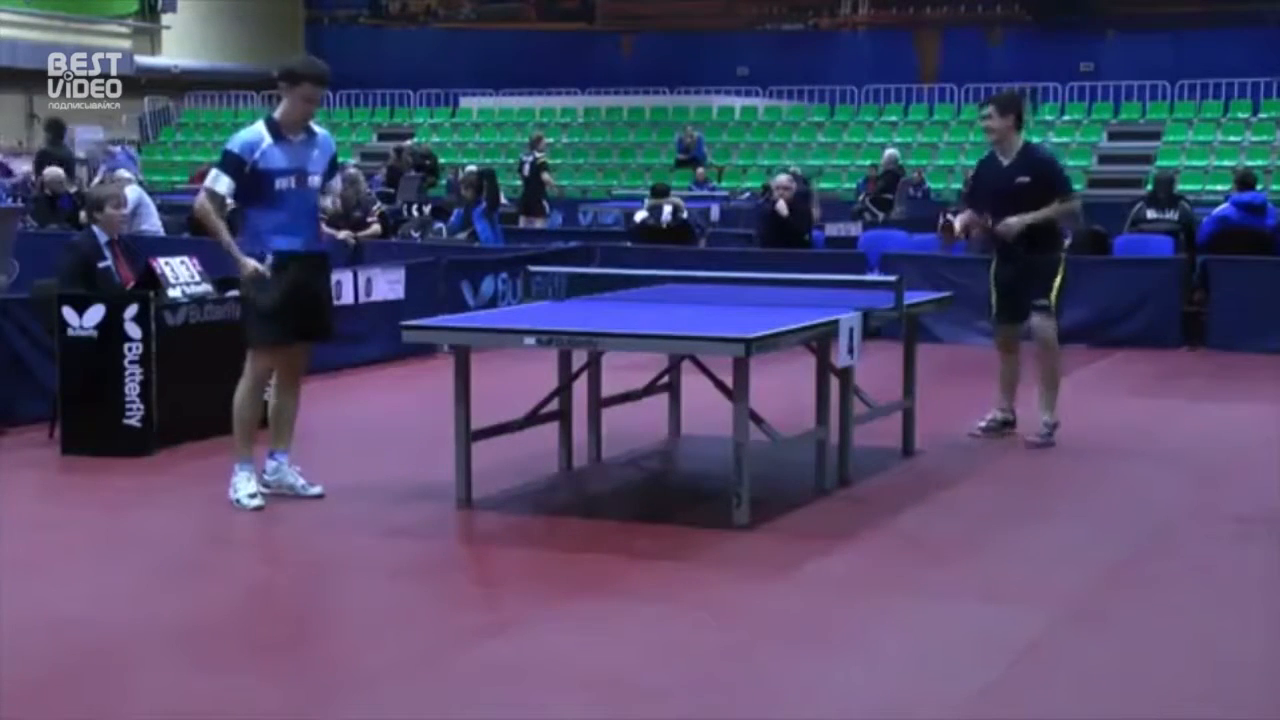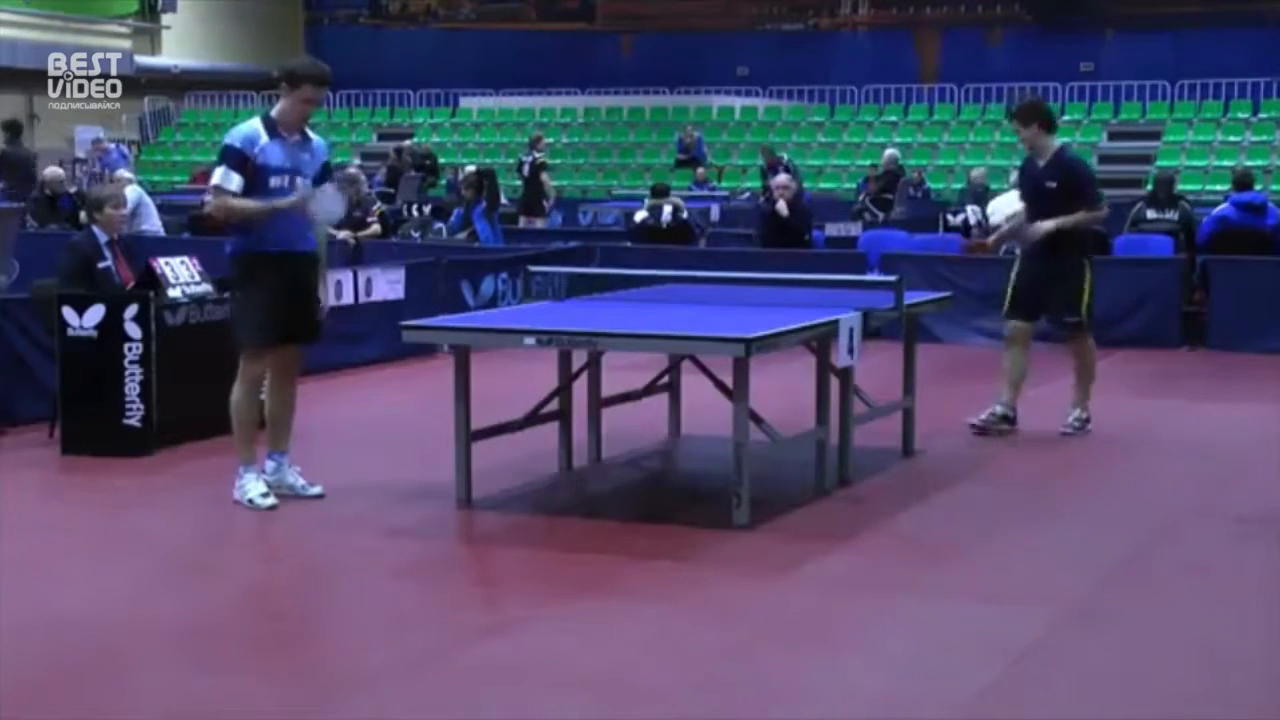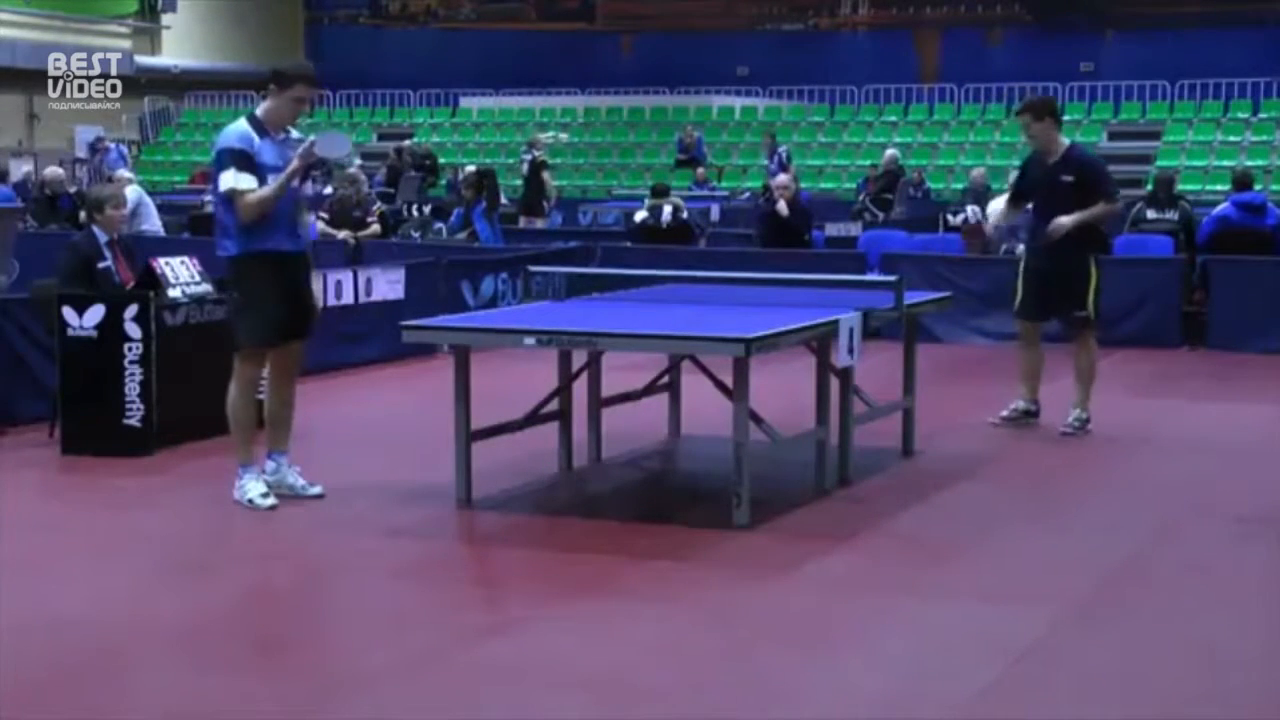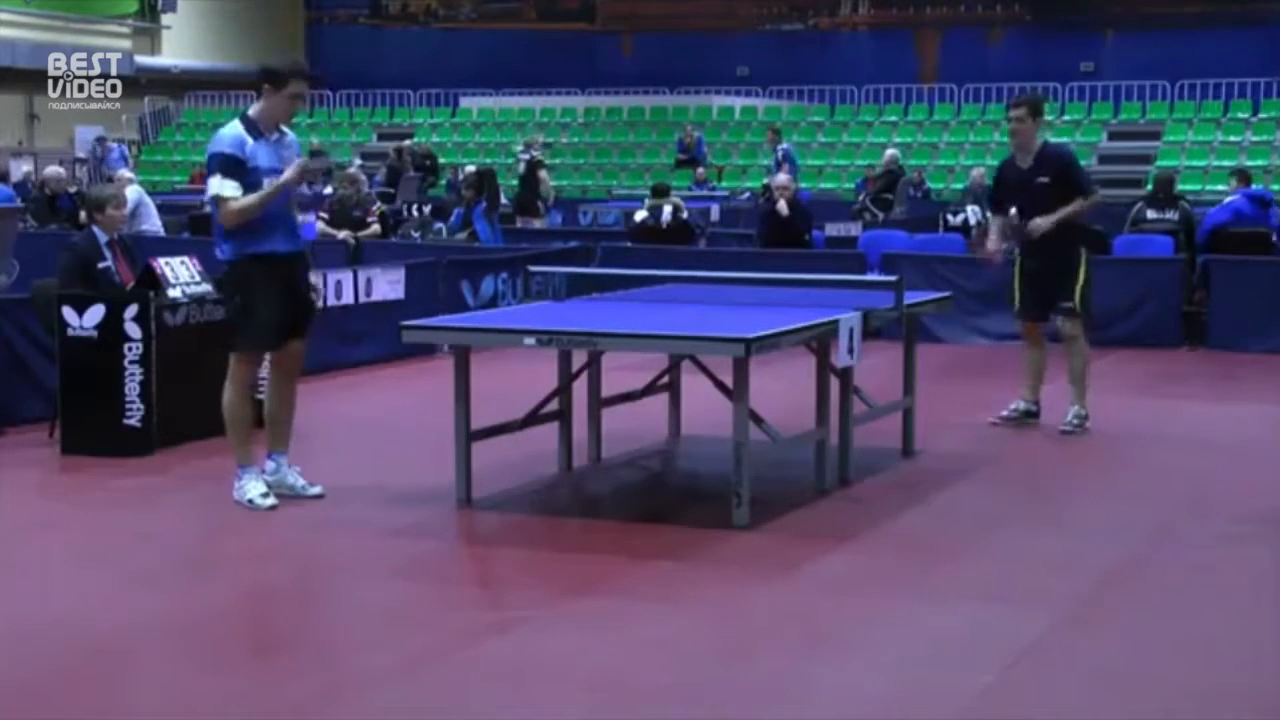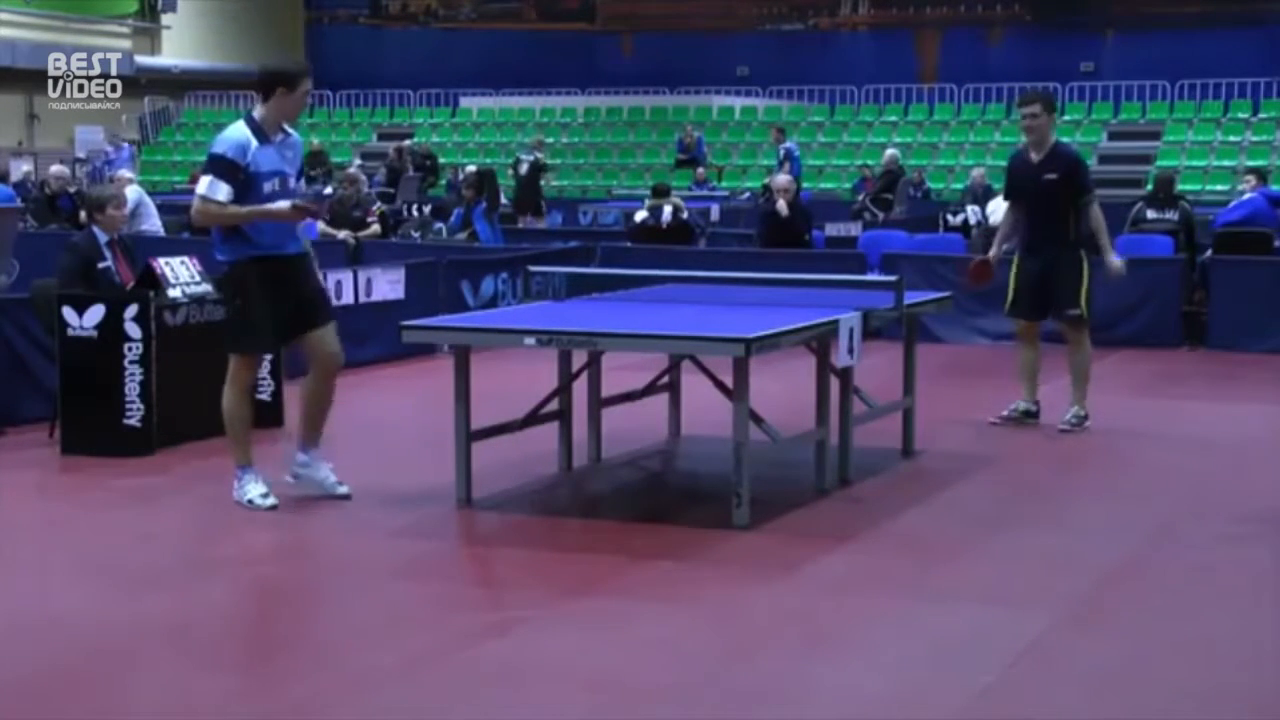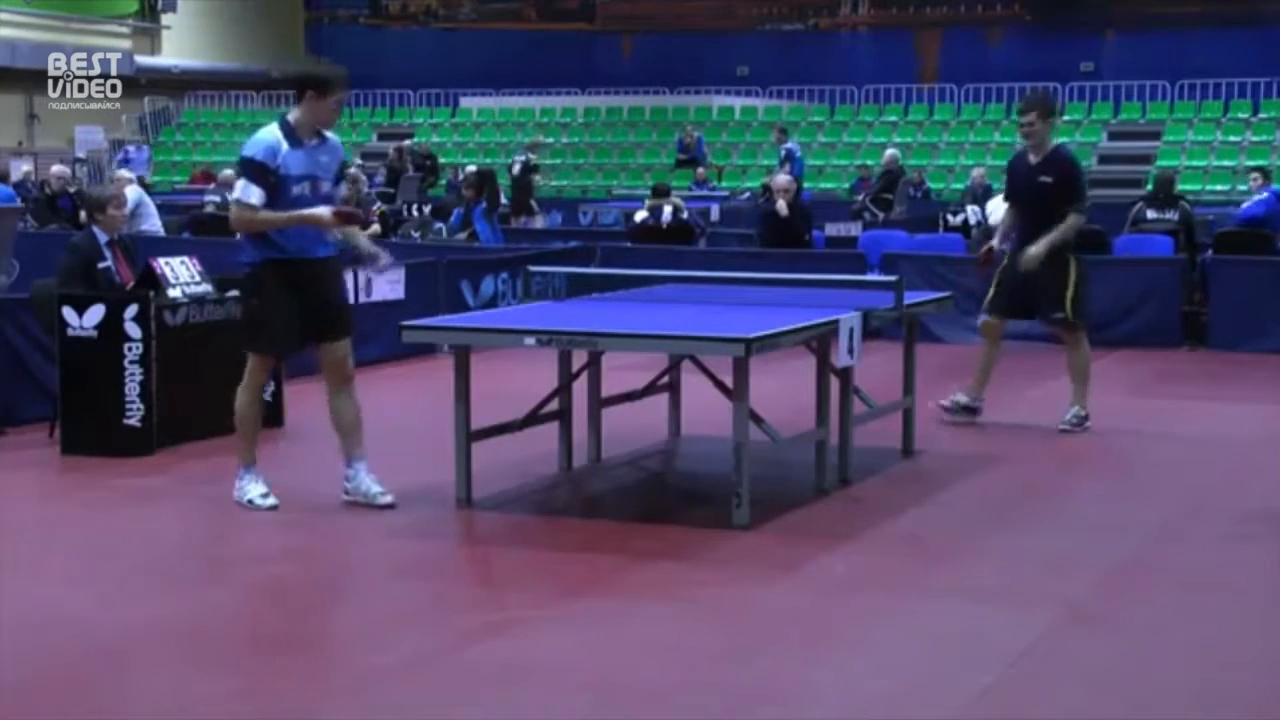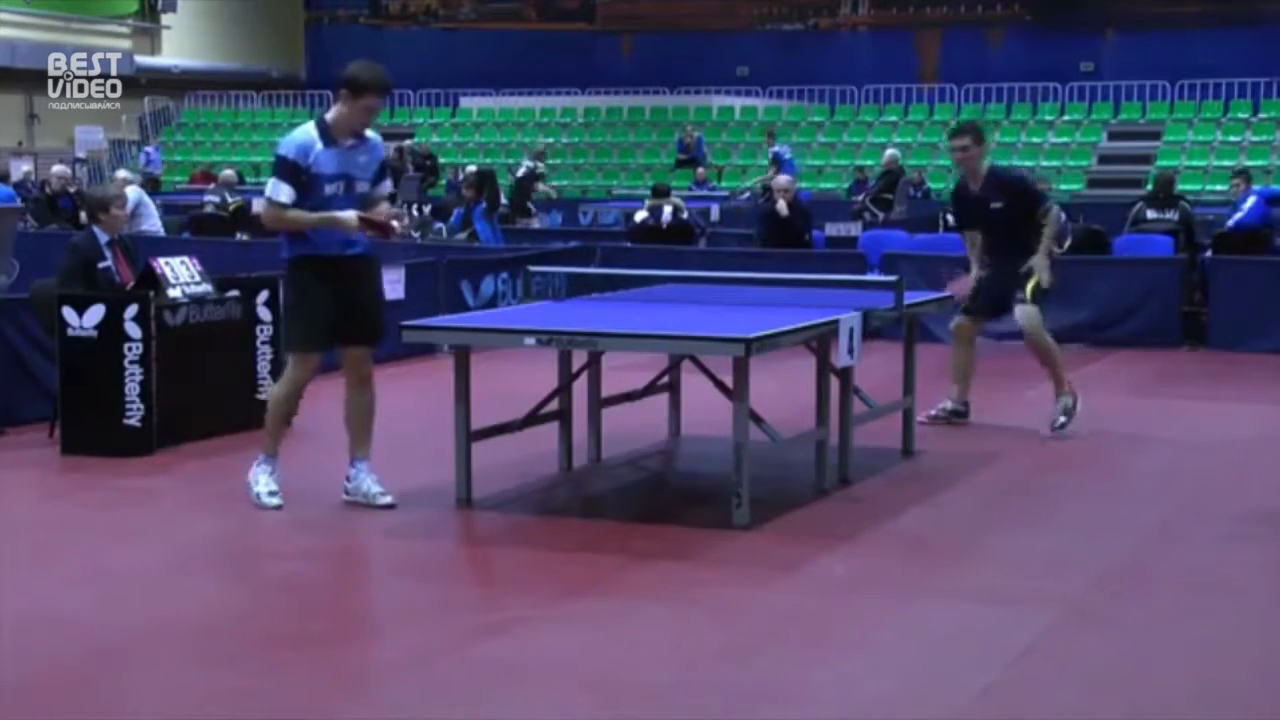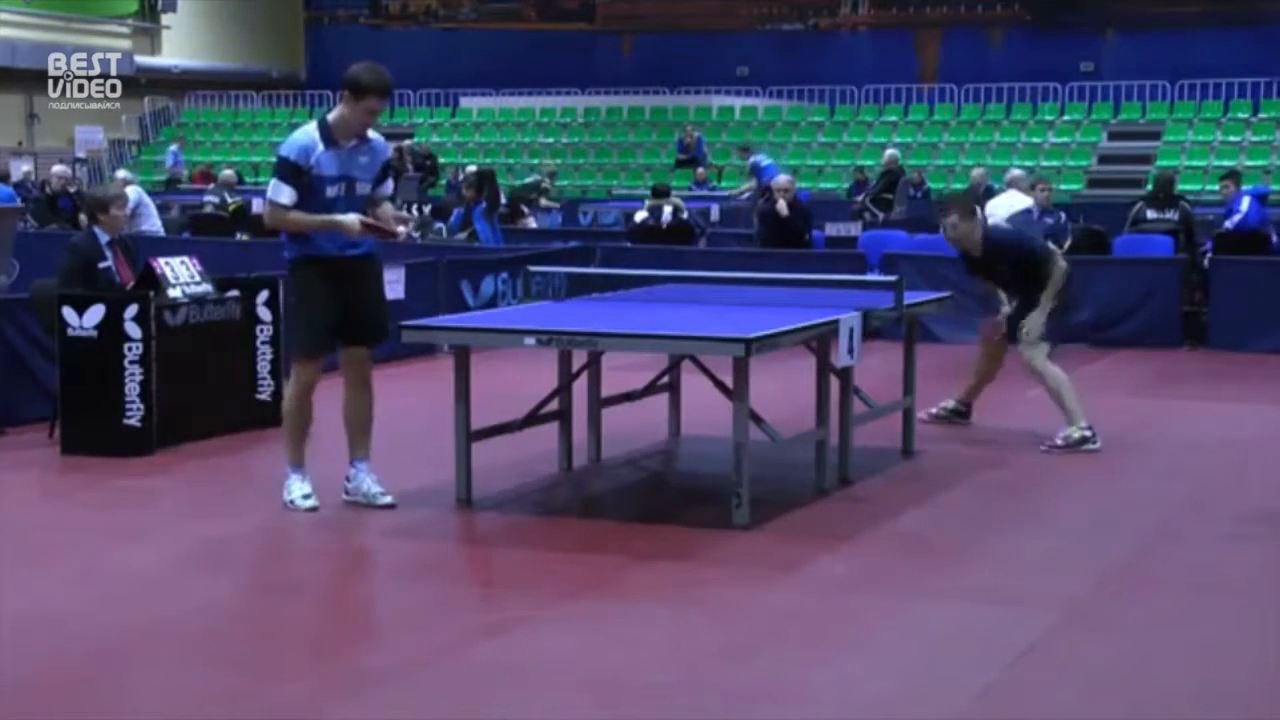
dt=0.4s
person 1, frame 1
left shoulder: (324, 142)
right shoulder: (249, 143)
right elbow: (204, 204)
left wrist: (329, 204)
right wrist: (240, 256)
left hip: (311, 266)
right hip: (267, 268)
left knee: (293, 369)
right knee: (260, 368)
left ankle: (278, 465)
right ankle: (242, 471)
person 1, frame 2
left shoulder: (316, 147)
right shoulder: (244, 139)
right elbow: (219, 206)
left wrist: (321, 275)
right wrist: (283, 204)
left hip: (300, 265)
right hip: (257, 266)
left knee: (288, 369)
right knee: (254, 369)
left ankle: (278, 466)
right ankle: (246, 473)
person 1, frame 3
left shoulder: (294, 141)
right shoulder: (237, 139)
right elbow: (248, 209)
left wrist: (308, 270)
right wrist: (291, 172)
left hip: (291, 263)
right hip: (252, 265)
left knee: (287, 367)
right knee: (250, 368)
left ankle: (278, 465)
right ankle: (246, 473)
person 1, frame 4
left shoulder: (289, 141)
right shoulder: (231, 142)
right elbow: (226, 215)
right wrist: (282, 185)
left hip: (290, 263)
right hip: (250, 267)
left knee: (288, 368)
right knee: (244, 370)
left ankle: (278, 465)
right ankle: (245, 474)
person 1, frame 5
left shoulder: (293, 142)
right shoulder: (232, 144)
right elbow: (202, 212)
right wrist: (267, 210)
left hip: (292, 262)
right hip: (248, 269)
left knee: (328, 359)
right knee: (244, 373)
left ankle: (307, 458)
right ankle: (245, 474)
person 1, frame 6
left shoulder: (332, 147)
right shoulder: (264, 147)
right elbow: (241, 218)
left wrist: (364, 245)
right wrist: (304, 217)
left hip: (321, 267)
right hip: (274, 271)
left knee: (341, 370)
right knee: (258, 373)
left ankle: (356, 473)
right ankle: (247, 474)
person 1, frame 7
left shoulder: (375, 147)
right shoulder: (299, 145)
right elbow: (271, 215)
left wrist: (387, 219)
right wrist: (332, 219)
left hip: (358, 265)
right hip: (310, 266)
left knee: (361, 371)
right knee: (301, 371)
left ankle: (358, 472)
right ankle: (264, 464)
person 1, frame 8
left shoulder: (377, 148)
right shoulder: (301, 146)
right elbow: (273, 216)
left wrist: (390, 219)
right wrist: (335, 222)
left hip: (360, 266)
right hip: (312, 269)
left knee: (360, 372)
right knee: (305, 375)
left ankle: (358, 473)
right ankle: (296, 475)
person 2, frame 1
left shoulder: (1041, 160)
right shoulder: (985, 167)
left elbow: (1071, 204)
right elbow: (976, 213)
left wrist: (1028, 219)
right wrist: (963, 222)
left hip: (1043, 257)
right hip: (1006, 260)
left knee: (1042, 329)
right knee: (1006, 336)
left ankle: (1049, 415)
right ankle: (1005, 413)
person 2, frame 2
left shoulder: (1073, 166)
right shoulder: (1029, 166)
left elbow: (1097, 212)
left wrist: (1054, 225)
right wrist: (999, 235)
left hip: (1069, 263)
right hip: (1033, 260)
left knee: (1078, 336)
right knee: (1015, 332)
left ankle: (1081, 410)
right ankle: (1005, 410)
person 2, frame 3
left shoulder: (1084, 161)
right shoulder: (1030, 165)
left elbow: (1112, 204)
right elbow: (1015, 206)
left wrist: (1075, 219)
right wrist: (992, 225)
left hip: (1076, 259)
right hip: (1037, 258)
left knee: (1082, 333)
right knee: (1027, 330)
left ankle: (1081, 411)
right ankle: (1028, 403)
person 2, frame 4
left shoulder: (1060, 158)
right shoulder: (1005, 169)
left elbow: (1089, 199)
right elbow: (999, 214)
left wrist: (1052, 219)
right wrist: (994, 240)
left hip: (1066, 257)
right hip: (1029, 257)
left knee: (1070, 329)
right knee: (1031, 329)
left ankle: (1079, 408)
right ankle: (1029, 403)
person 2, frame 5
left shoulder: (1069, 159)
right shoulder: (1016, 162)
left elbow: (1090, 207)
left wrist: (1108, 252)
right wrist: (997, 246)
left hip: (1066, 257)
right hip: (1028, 256)
left knee: (1075, 331)
right knee: (1024, 329)
left ankle: (1079, 407)
right ankle: (1027, 404)
person 2, frame 6
left shoulder: (1066, 164)
right shoulder: (1016, 164)
left elbow: (1078, 216)
left wrist: (1044, 245)
right wrist: (999, 239)
left hip: (1056, 260)
right hip: (1019, 258)
left knee: (1071, 333)
right knee: (989, 324)
left ankle: (1079, 408)
right ankle: (971, 399)
person 2, frame 7
left shoulder: (1009, 180)
right shoulder: (959, 194)
left elbow: (1052, 212)
left wrist: (1042, 255)
right wrist: (975, 268)
left hip: (1028, 262)
right hip: (995, 266)
left knee: (1027, 321)
right knee: (961, 327)
left ankle: (1065, 393)
right ankle: (957, 405)
person 2, frame 8
left shoulder: (1008, 241)
right shoulder: (968, 253)
left elbow: (1059, 265)
left wrist: (1040, 314)
right wrist: (1007, 304)
left hip: (1048, 292)
right hip: (1026, 294)
left knee: (1032, 354)
right knee: (992, 343)
left ankle: (1082, 429)
right ankle: (962, 405)
